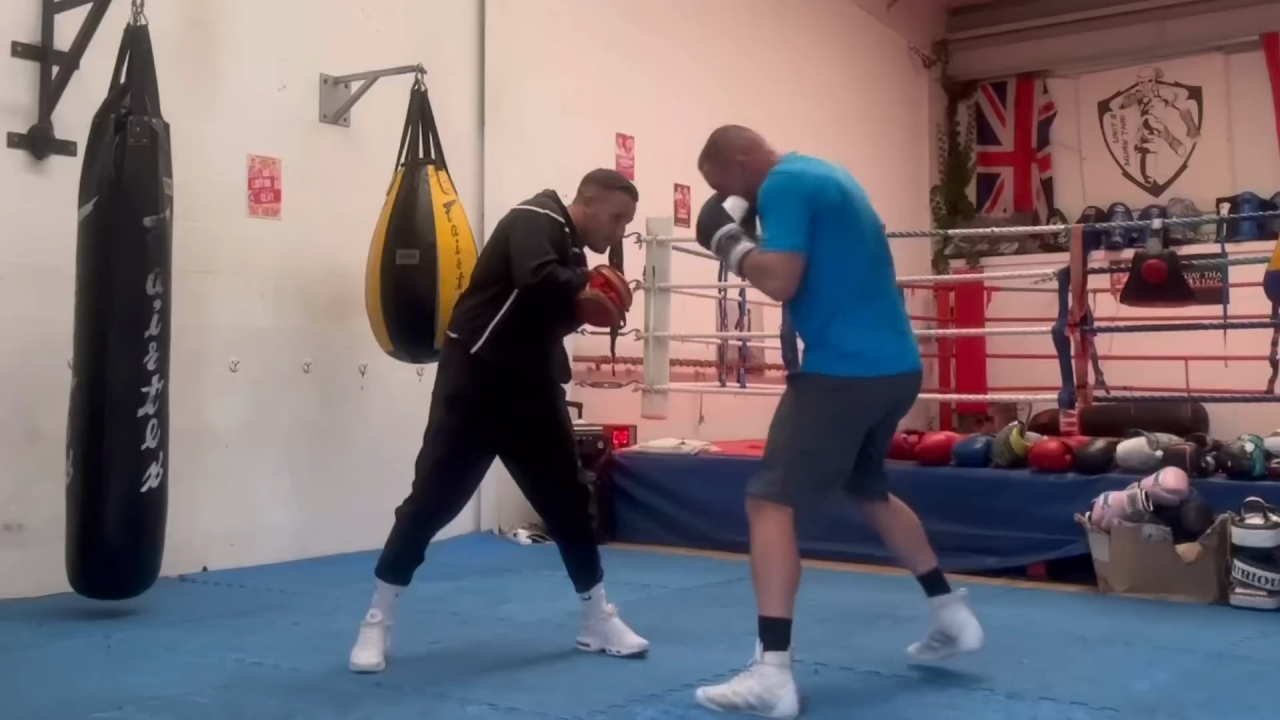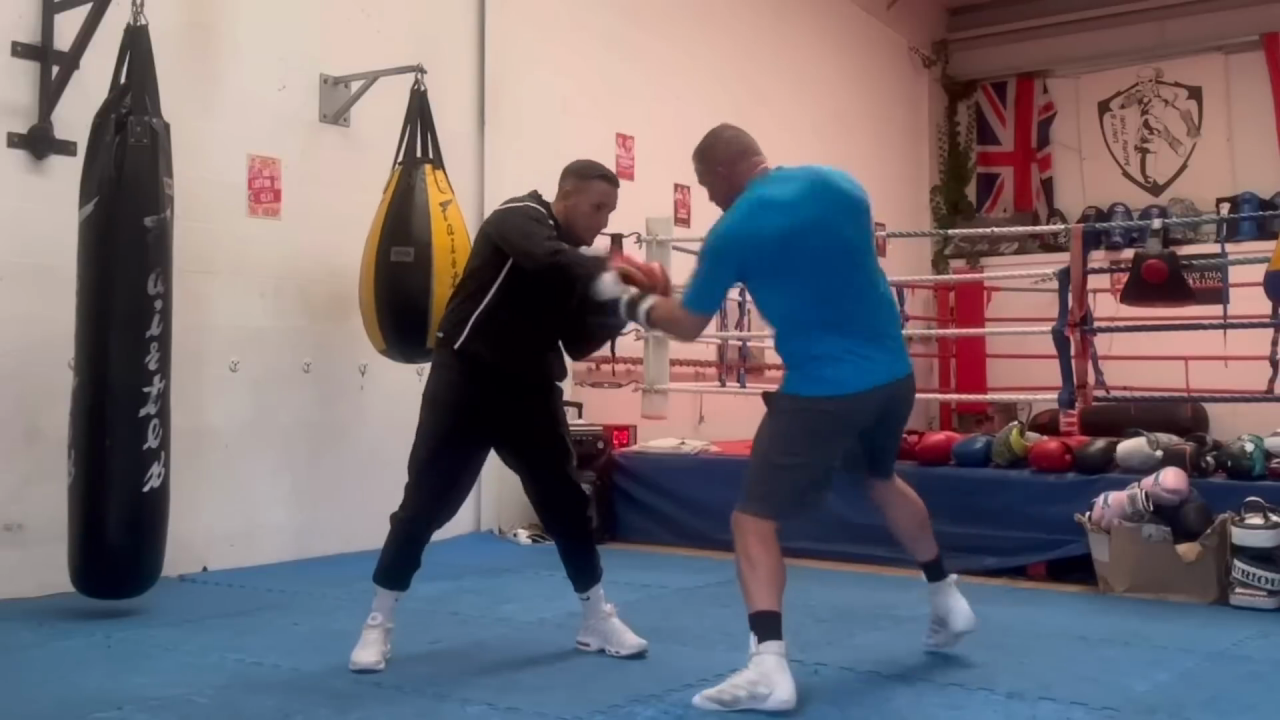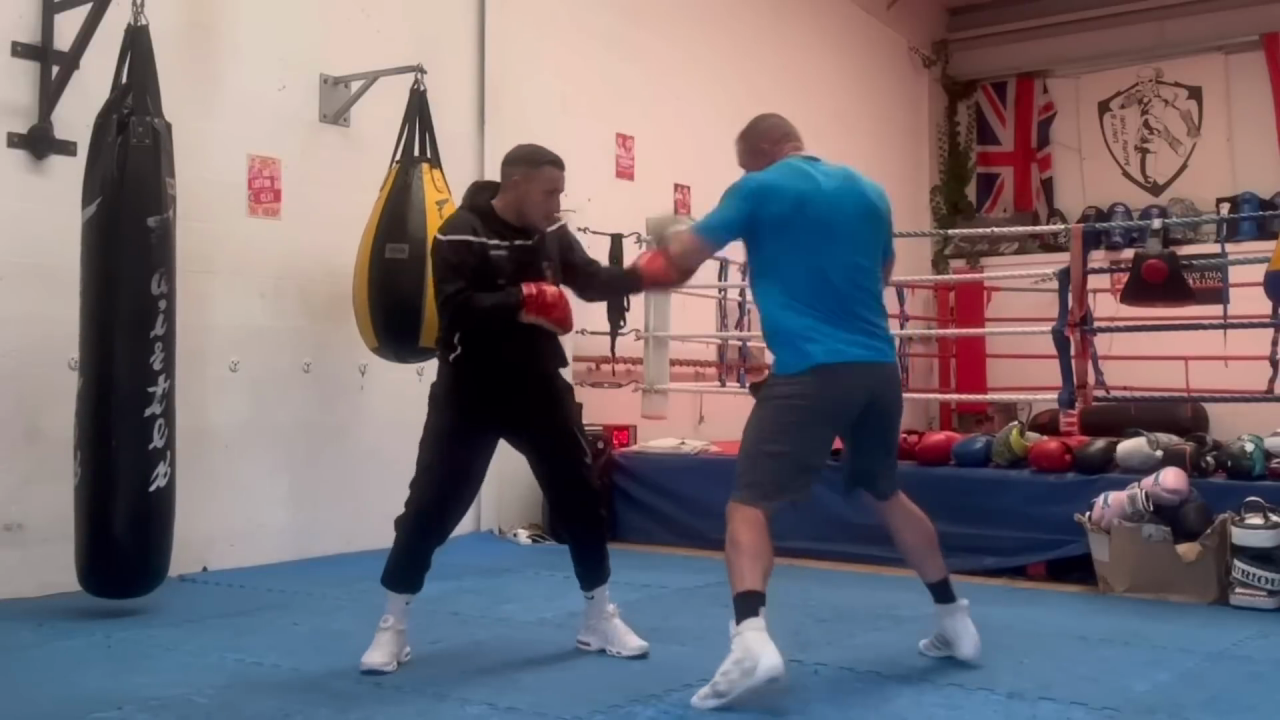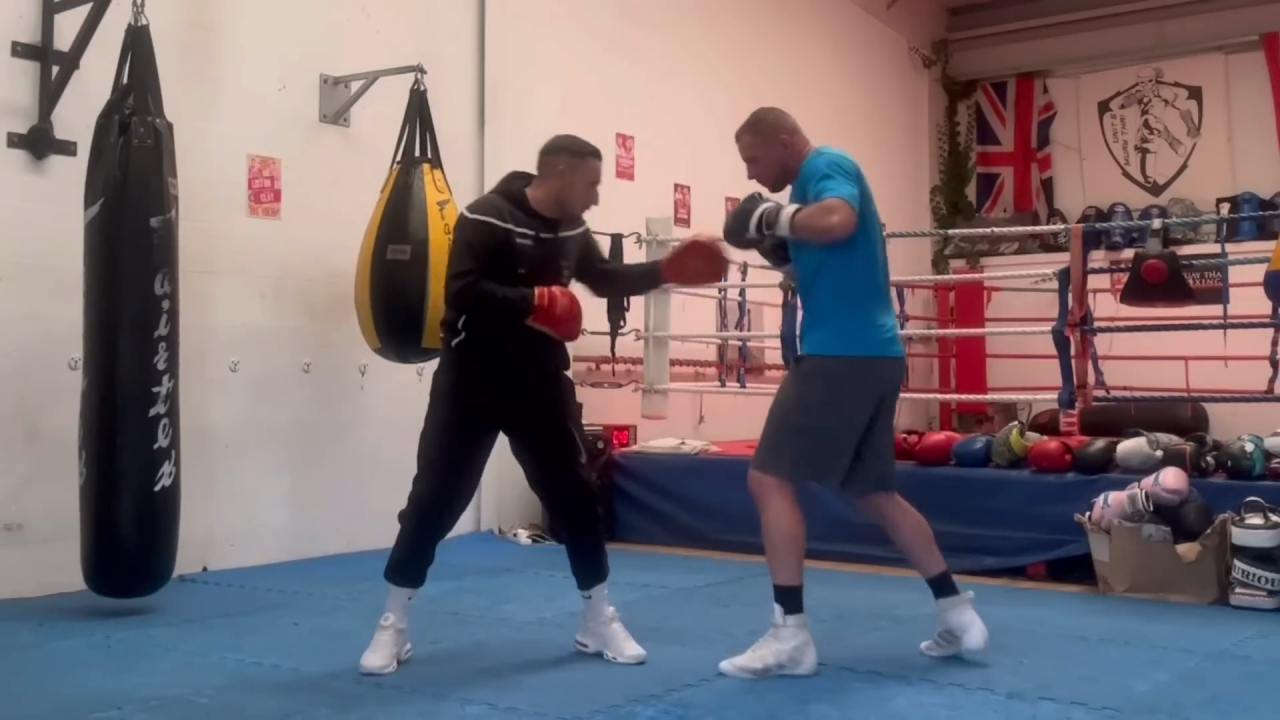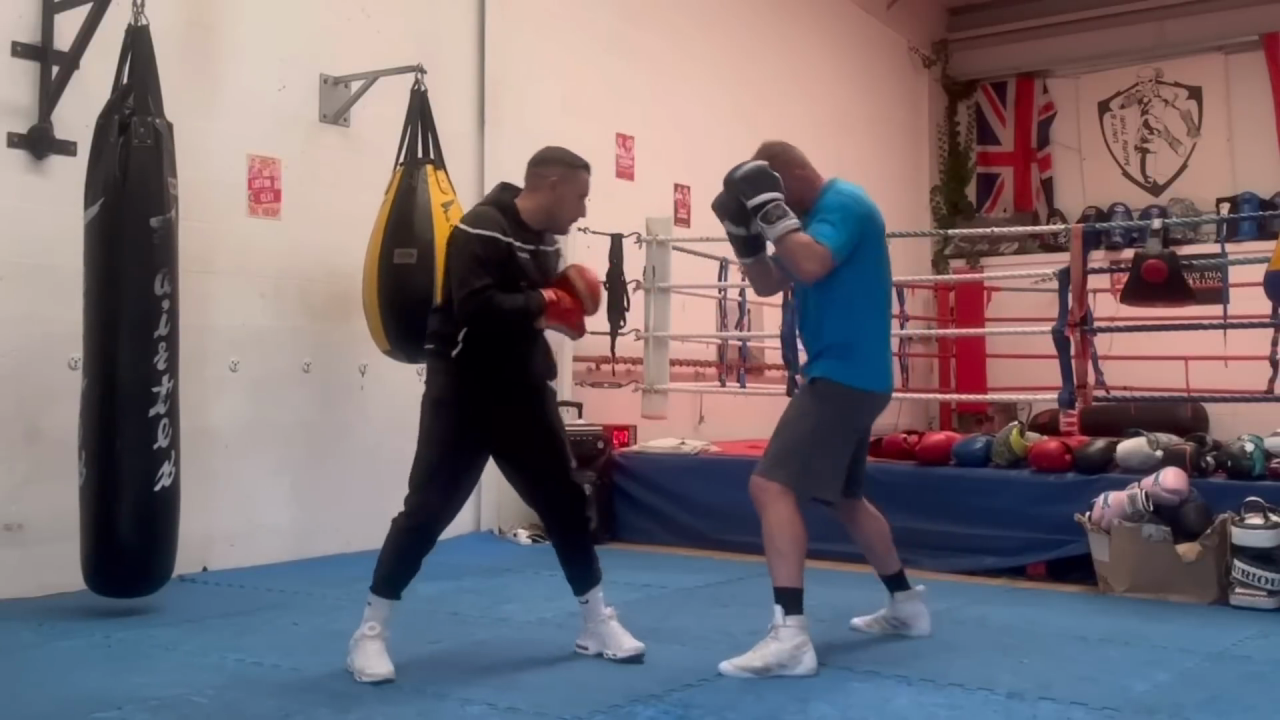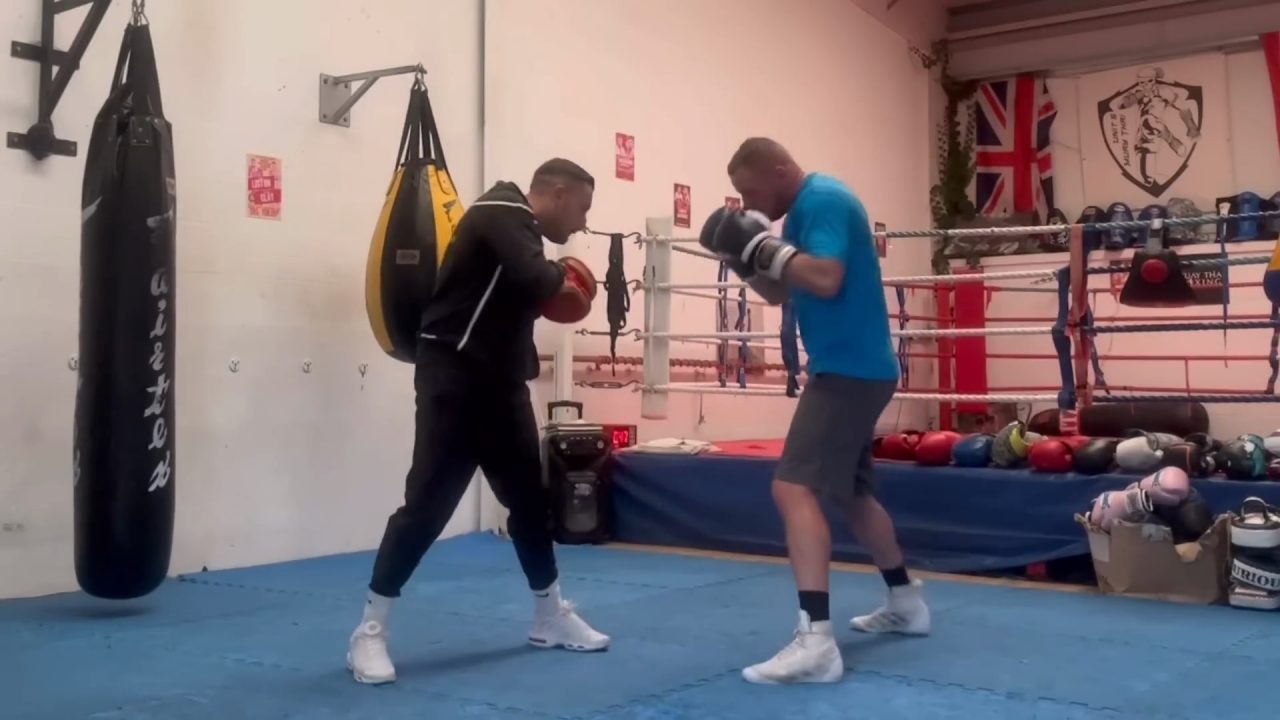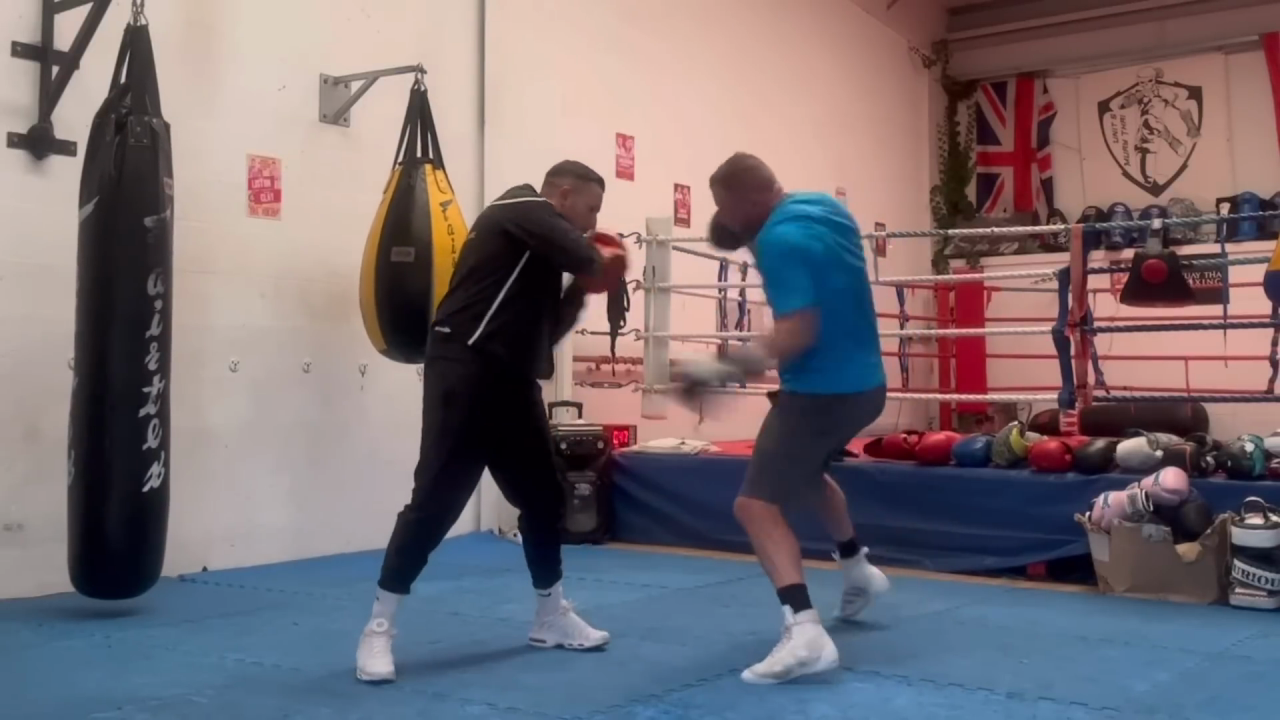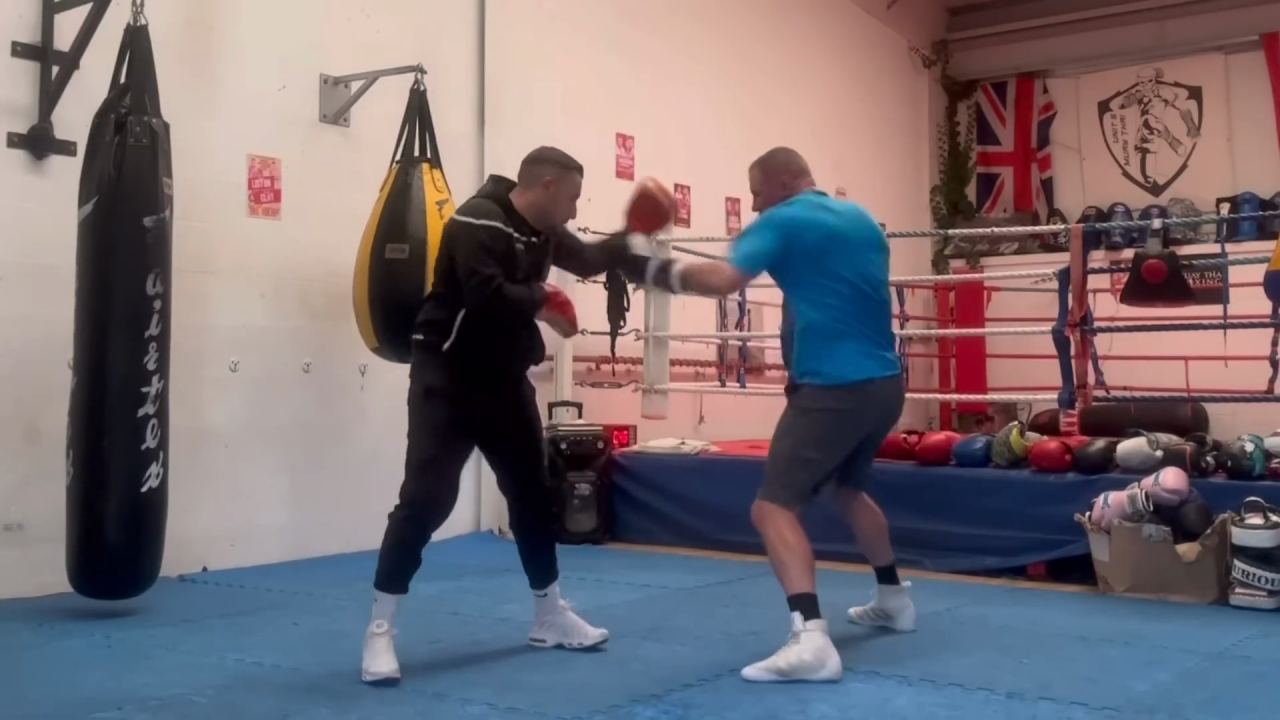
dt=0.4s
person 1, frame 1
left shoulder: (785, 181)
right shoulder: (826, 176)
left elbow: (779, 282)
left wrist: (727, 238)
right wrist: (741, 232)
left hip: (843, 372)
right hip: (897, 366)
left knee: (769, 503)
right knee: (870, 492)
right ankle: (950, 613)
person 1, frame 2
left shoulder: (738, 229)
right shoulder: (837, 184)
left elbow: (687, 323)
left wrist: (630, 303)
left hip: (823, 392)
right hip: (891, 374)
left knee: (754, 517)
right knee: (878, 478)
left ankle: (769, 666)
right ankle: (945, 598)
person 1, frame 3
left shoulder: (759, 189)
right shoulder: (868, 192)
left elbow: (686, 256)
left wrist: (652, 263)
left hip: (809, 372)
right hip: (878, 366)
left knee: (748, 505)
right knee: (885, 493)
left ankle: (751, 640)
right ankle: (954, 620)
person 1, frame 4
left shoulder: (824, 165)
right shoulder: (831, 175)
left elbow: (839, 220)
left wrist: (770, 218)
right wrist: (776, 241)
left hip: (838, 355)
right hip: (880, 356)
left knee: (769, 479)
right knee: (874, 492)
left ankle: (792, 635)
right ankle: (957, 612)
person 1, frame 5
left shoulder: (843, 203)
right shoulder: (814, 212)
left elbow: (810, 266)
right elbow: (768, 284)
left wrist: (769, 210)
right wrist: (745, 232)
left hip: (844, 375)
right hip: (851, 375)
left knee: (770, 487)
right knee: (843, 496)
left ankle: (790, 636)
right ankle: (906, 604)
person 1, frame 6
left shoulder: (823, 198)
right shoulder: (801, 211)
left elbow: (826, 279)
right elbow: (779, 293)
left wrist: (762, 245)
right wrist: (745, 253)
left hip: (848, 372)
right hip: (859, 370)
left knee: (793, 489)
right knee: (851, 493)
left ankle: (816, 641)
right ankle: (906, 600)
person 1, frame 7
left shoulder: (784, 240)
right shoulder: (823, 207)
left elbow: (796, 331)
left wrist: (722, 369)
right wrist: (743, 239)
left hip: (822, 390)
right hip: (863, 384)
left knee: (756, 504)
right knee: (804, 473)
left ankle: (805, 634)
right ankle: (858, 570)
person 1, frame 8
left shoulder: (787, 221)
right shoulder: (861, 221)
left elbow: (725, 280)
left wrist: (659, 268)
left hip: (830, 387)
right hip: (885, 384)
left knee: (772, 508)
right knee: (849, 488)
left ankle: (811, 639)
right ankle: (893, 599)
person 2, frame 1
left shoulder: (571, 249)
right shoulder: (535, 221)
right elbow: (537, 282)
left wrist: (585, 304)
right wrist: (585, 286)
left hip: (532, 387)
right hip: (476, 378)
left knee: (568, 500)
right knee: (434, 497)
left ankle: (598, 619)
right ankle: (377, 621)
person 2, frame 2
left shoulder: (574, 261)
right shoulder: (518, 219)
left elbow: (579, 340)
right elbow: (548, 261)
left wrist: (615, 308)
right wrist: (609, 273)
left hip: (530, 389)
right hip: (467, 381)
left knee: (567, 501)
right knee: (427, 502)
left ankle: (598, 619)
right ankle: (378, 624)
person 2, frame 3
left shoulder: (550, 231)
right shoulder: (459, 236)
left elbow: (591, 280)
right elbow: (459, 310)
left wrist: (642, 274)
right wrist: (521, 303)
left hip: (538, 384)
right hip: (469, 390)
left knee: (580, 497)
right knee: (431, 506)
left ankle: (599, 618)
right ankle: (392, 628)
person 2, frame 4
left shoulder: (569, 229)
right shoulder: (486, 218)
left elbow: (608, 279)
right elbow: (464, 293)
left wrist: (670, 267)
right wrist: (532, 302)
left hip: (539, 380)
right hip: (473, 378)
left knee: (574, 496)
right knee: (434, 498)
left ankle: (599, 621)
right ankle: (392, 626)
person 2, frame 5
left shoulder: (544, 239)
right shoulder: (481, 230)
right elbow: (474, 307)
left wrist: (573, 291)
right wrist: (542, 305)
left hip: (523, 389)
right hip: (462, 389)
left knee: (565, 501)
right knee: (429, 509)
left ankle: (597, 622)
right ankle: (370, 632)
person 2, frame 6
left shoulder: (518, 229)
right shoulder: (500, 215)
right elbow: (530, 277)
left wrist: (552, 287)
right wrist: (560, 279)
left hip: (501, 381)
right hip: (455, 377)
left knee: (530, 497)
right knee: (428, 502)
left ankle: (551, 617)
right ankle: (370, 631)
person 2, frame 7
left shoulder: (537, 236)
right shoulder: (523, 211)
left elbow: (542, 327)
right elbow: (580, 255)
left wrist: (580, 291)
right wrist: (606, 258)
left hip: (511, 379)
right hip: (465, 372)
left knee: (543, 494)
right knee: (437, 498)
left ankle: (552, 616)
right ankle: (378, 628)
person 2, frame 8
left shoulder: (535, 231)
right shoulder: (477, 223)
left elbow: (584, 259)
right elbow: (488, 296)
left wrist: (631, 242)
right wrist: (542, 299)
left hip: (505, 380)
right hip: (448, 377)
left knee: (533, 494)
right knee: (425, 499)
left ankle: (549, 616)
right ankle: (379, 630)
